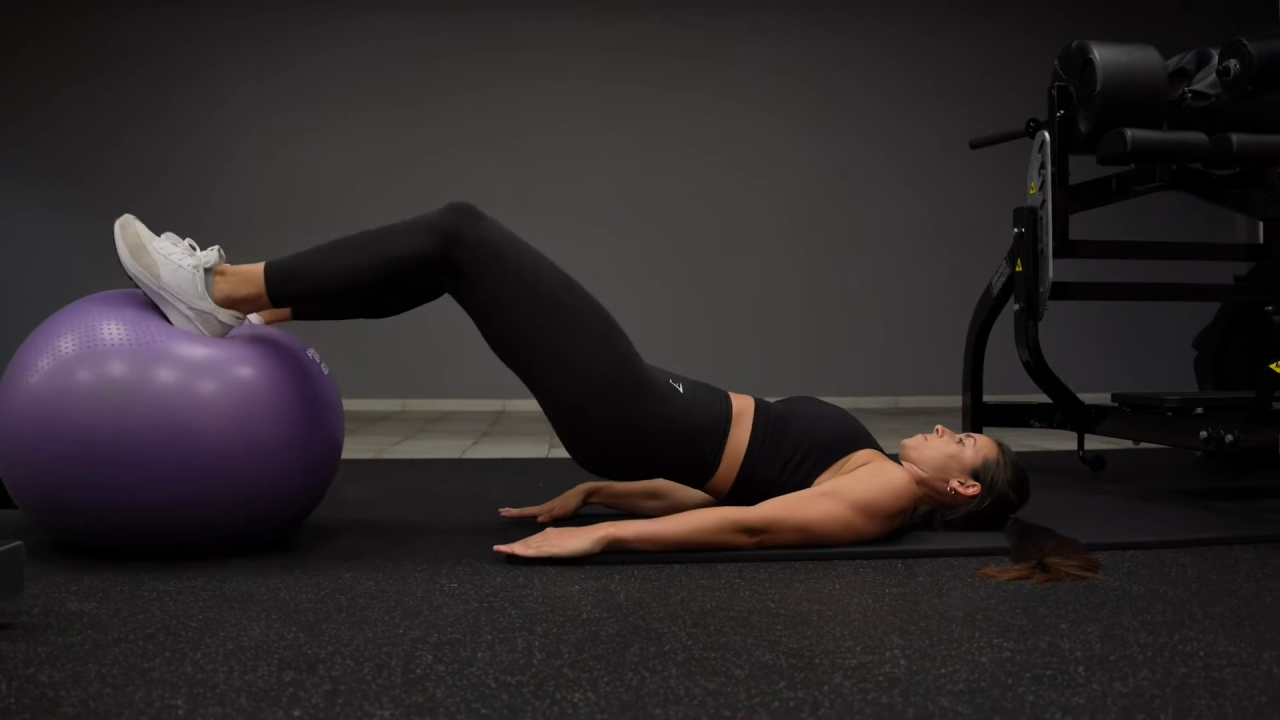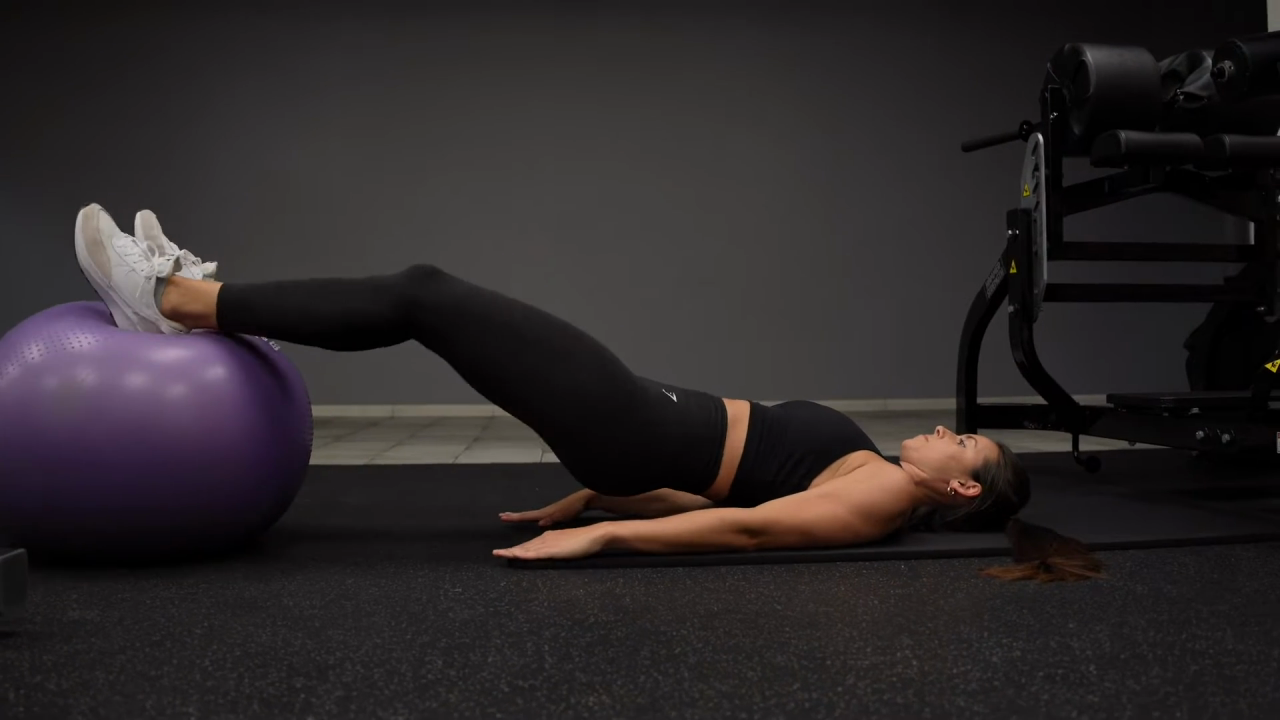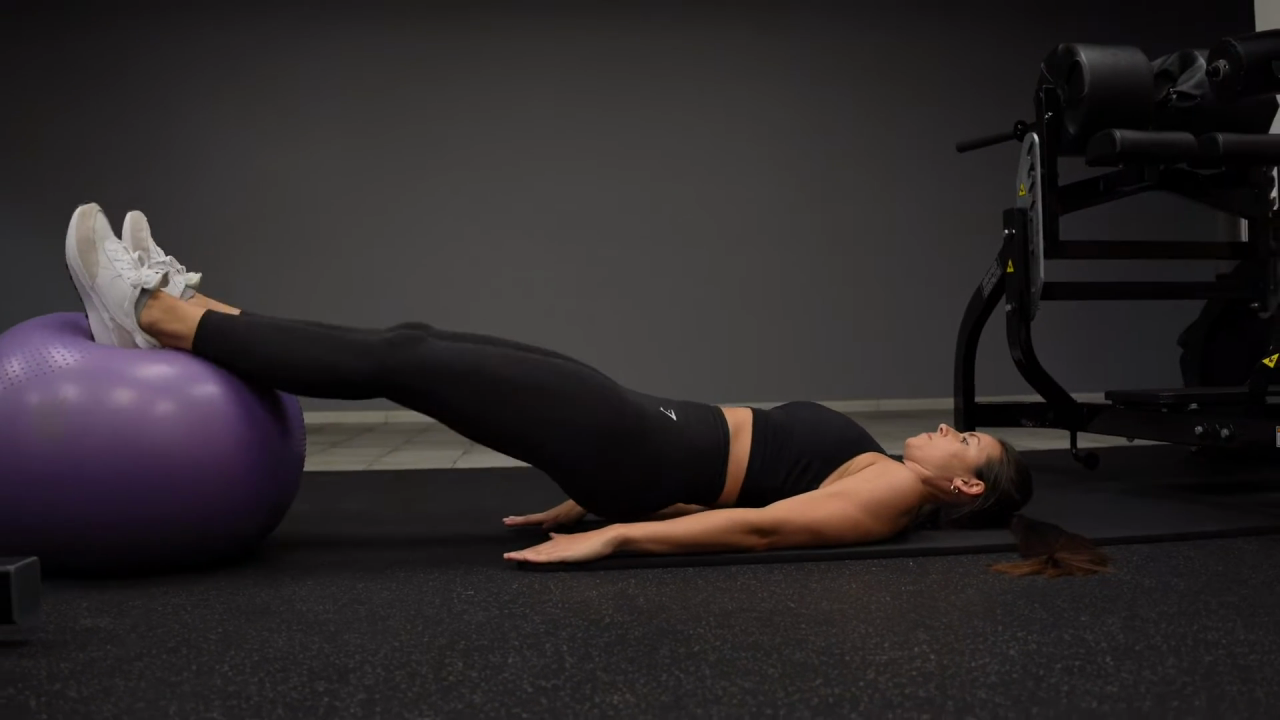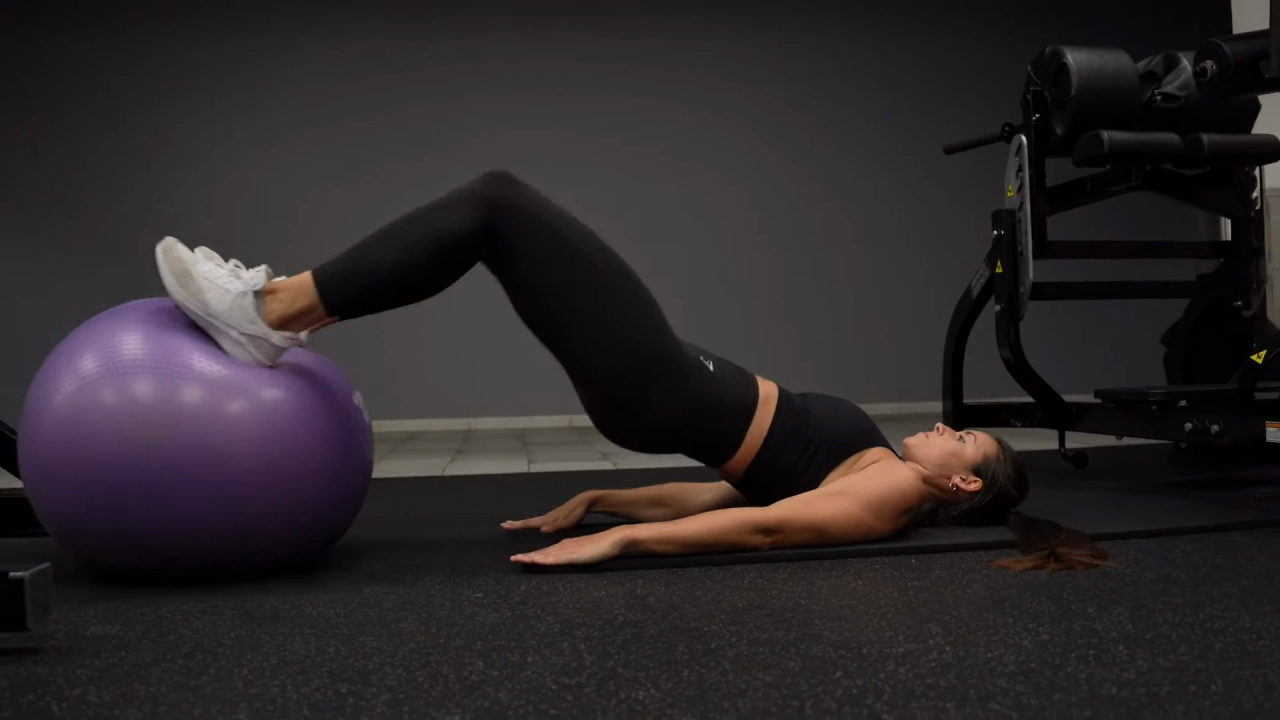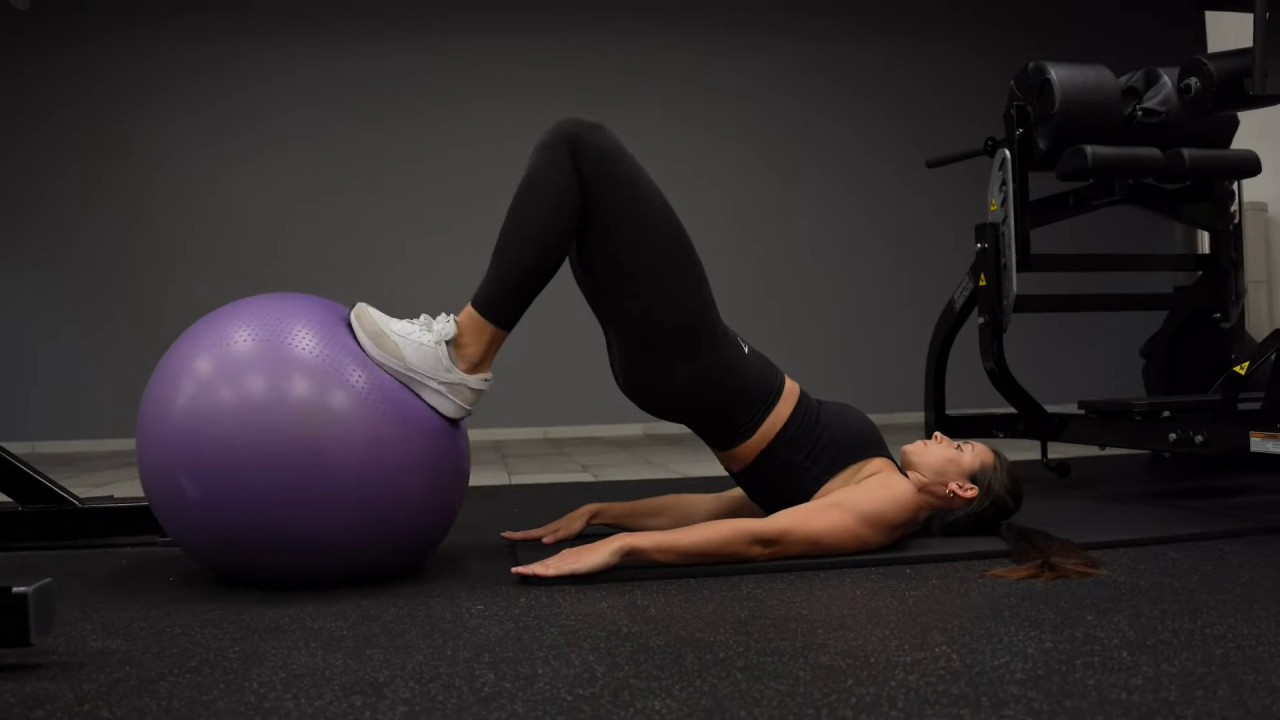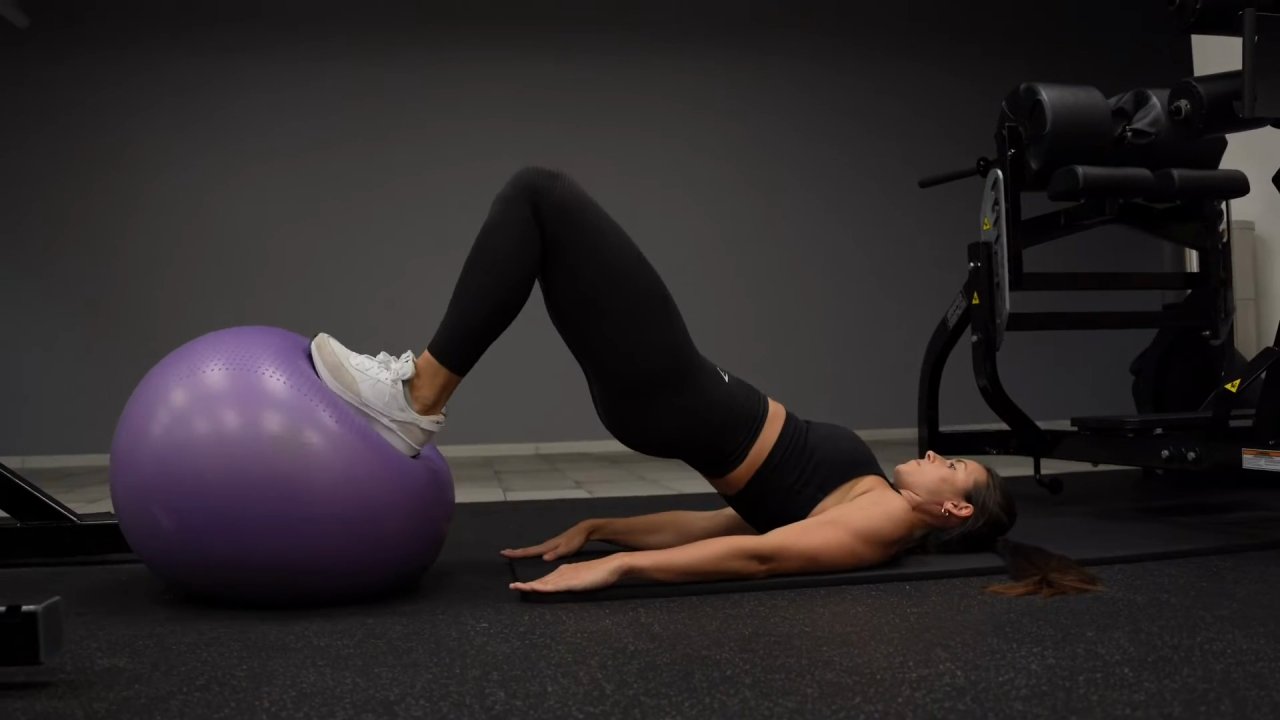
dt=0.4s
person 1, frame 1
left shoulder: (886, 498)
right shoulder: (874, 474)
left elbow: (750, 525)
left wrist: (601, 535)
right wrist: (590, 492)
left hip: (625, 412)
right hip: (640, 411)
left knee: (461, 227)
right knee: (459, 249)
left ankle: (220, 294)
right ankle: (245, 293)
person 1, frame 2
left shoulder: (884, 497)
right shoulder: (871, 473)
left elbow: (751, 527)
left wrist: (600, 533)
right wrist: (592, 495)
left hip: (628, 430)
right hip: (639, 421)
left knee: (423, 292)
right knee: (430, 295)
left ankle: (173, 302)
right ankle: (195, 294)
person 1, frame 3
left shoulder: (894, 496)
right shoulder: (878, 469)
left elbow: (764, 526)
left wrist: (612, 534)
right wrist: (592, 498)
left hip: (634, 452)
right hip: (646, 434)
left knee: (402, 357)
right knee: (415, 349)
left ankle: (152, 319)
right ankle: (183, 305)
person 1, frame 4
left shoulder: (894, 496)
right shoulder: (885, 473)
left elbow: (765, 523)
left wrist: (614, 536)
right wrist: (596, 500)
left hip: (659, 392)
right hip: (668, 393)
left knee: (497, 197)
right knee: (496, 214)
left ankle: (273, 311)
right ankle: (278, 309)
person 1, frame 5
left shoulder: (892, 504)
right shoulder: (884, 486)
left elbow: (766, 538)
left wrist: (619, 549)
left hip: (683, 363)
right hip: (684, 366)
left knee: (575, 142)
right knee: (579, 168)
left ankle: (462, 357)
right ankle: (461, 348)
person 1, frame 6
left shoulder: (886, 522)
right shoulder: (874, 504)
left elbow: (759, 555)
left wrist: (615, 566)
left hip: (667, 399)
right hip: (671, 400)
left knee: (538, 194)
right knee: (543, 212)
left ankle: (416, 397)
right ankle: (417, 386)
